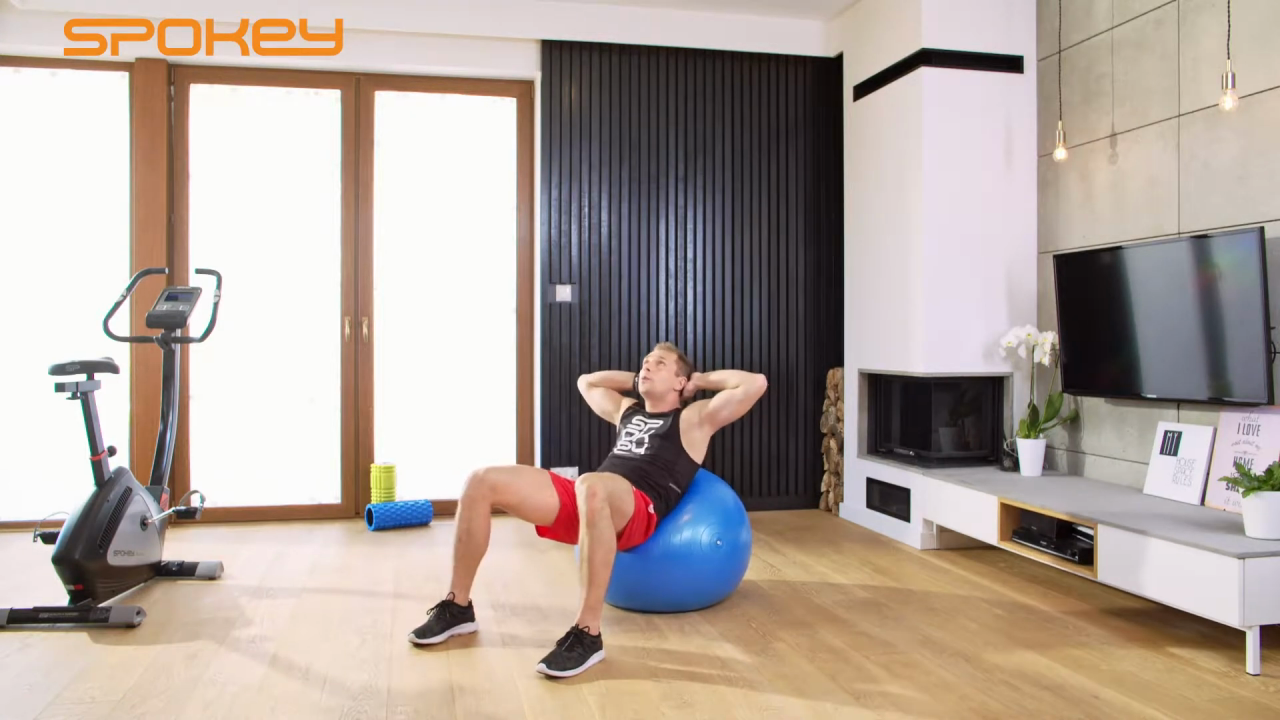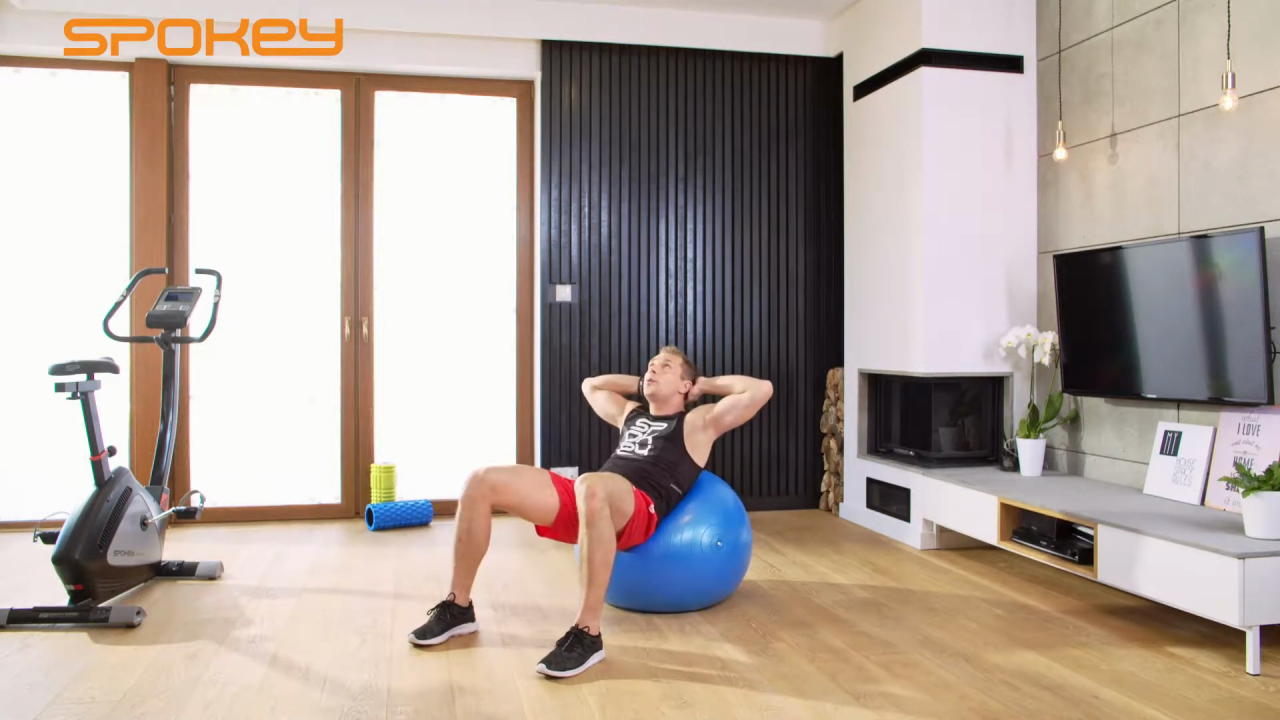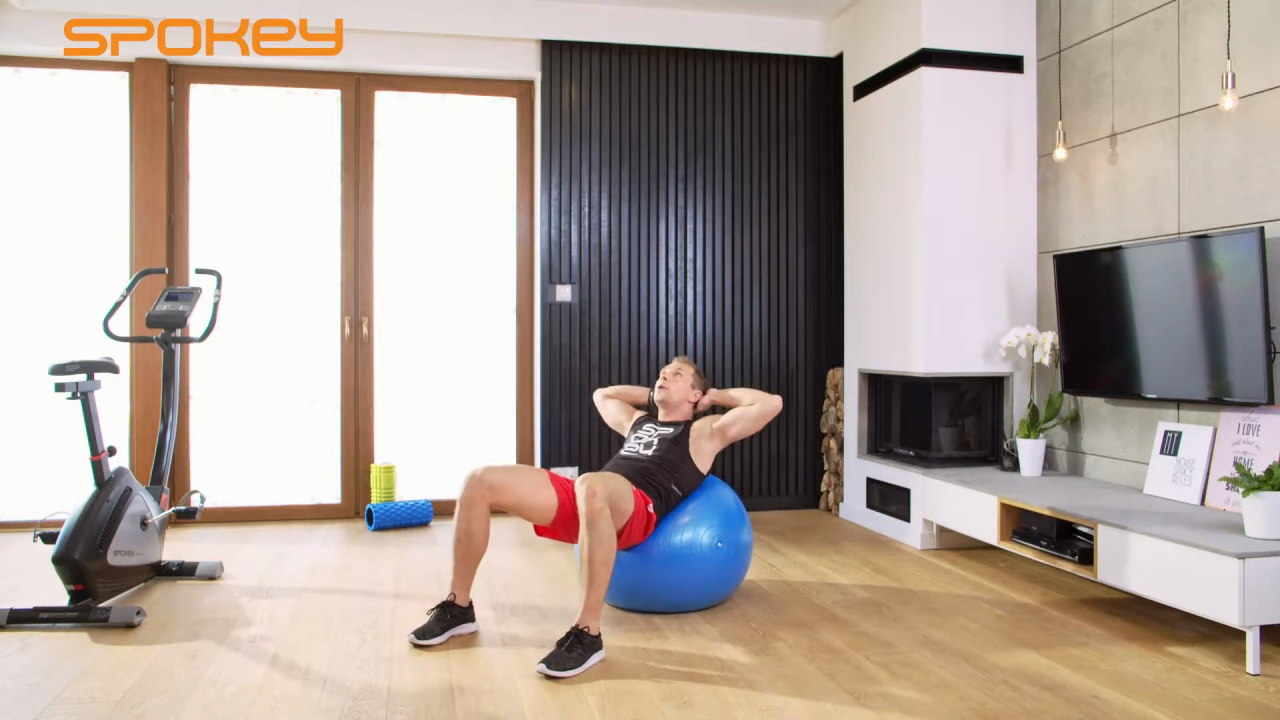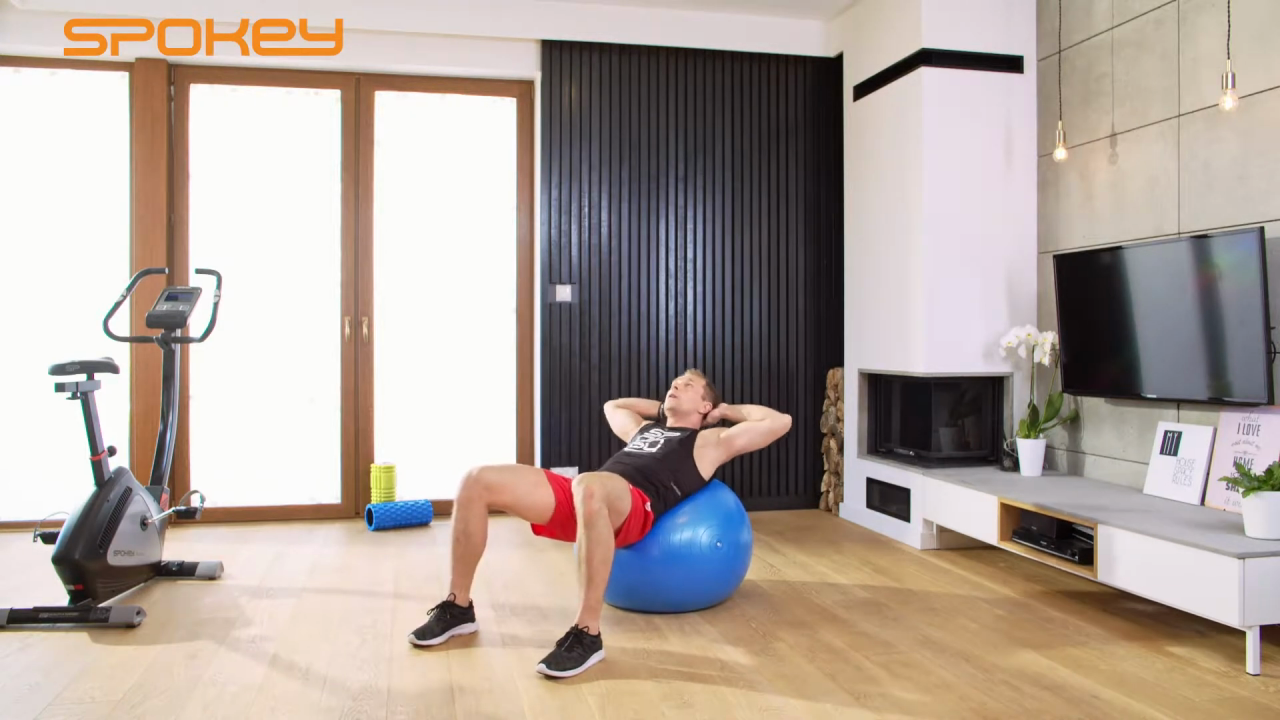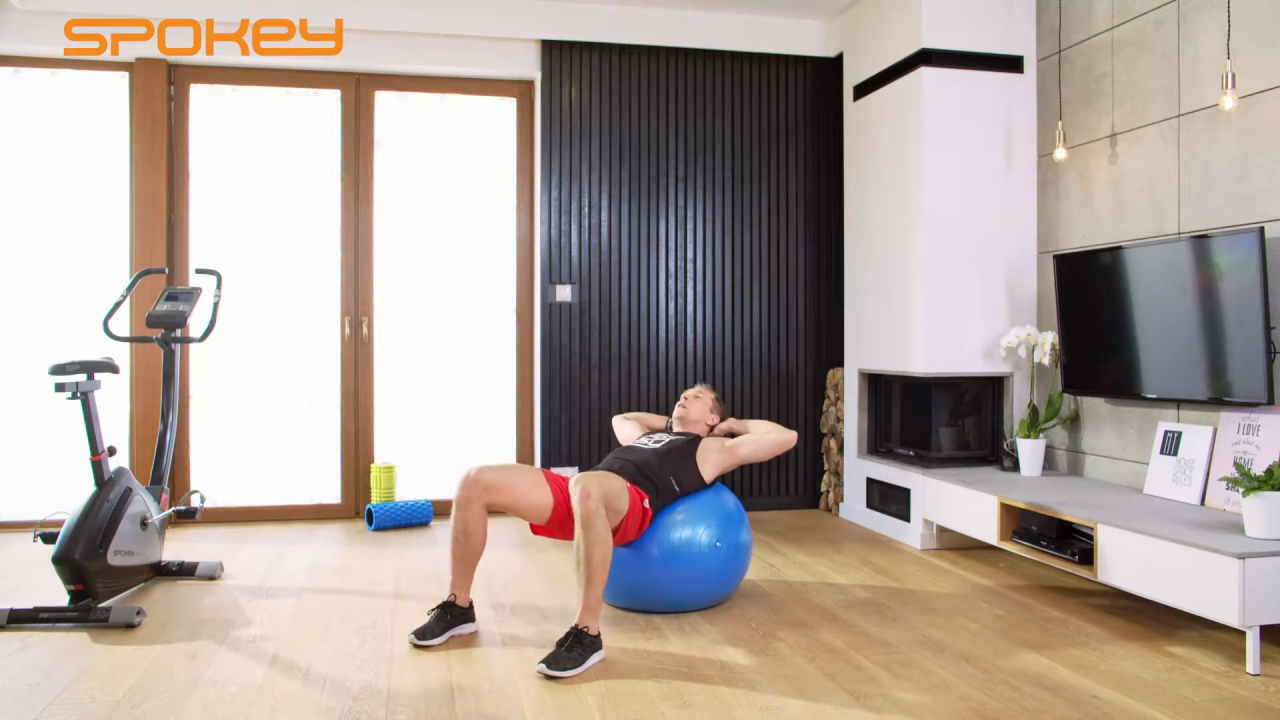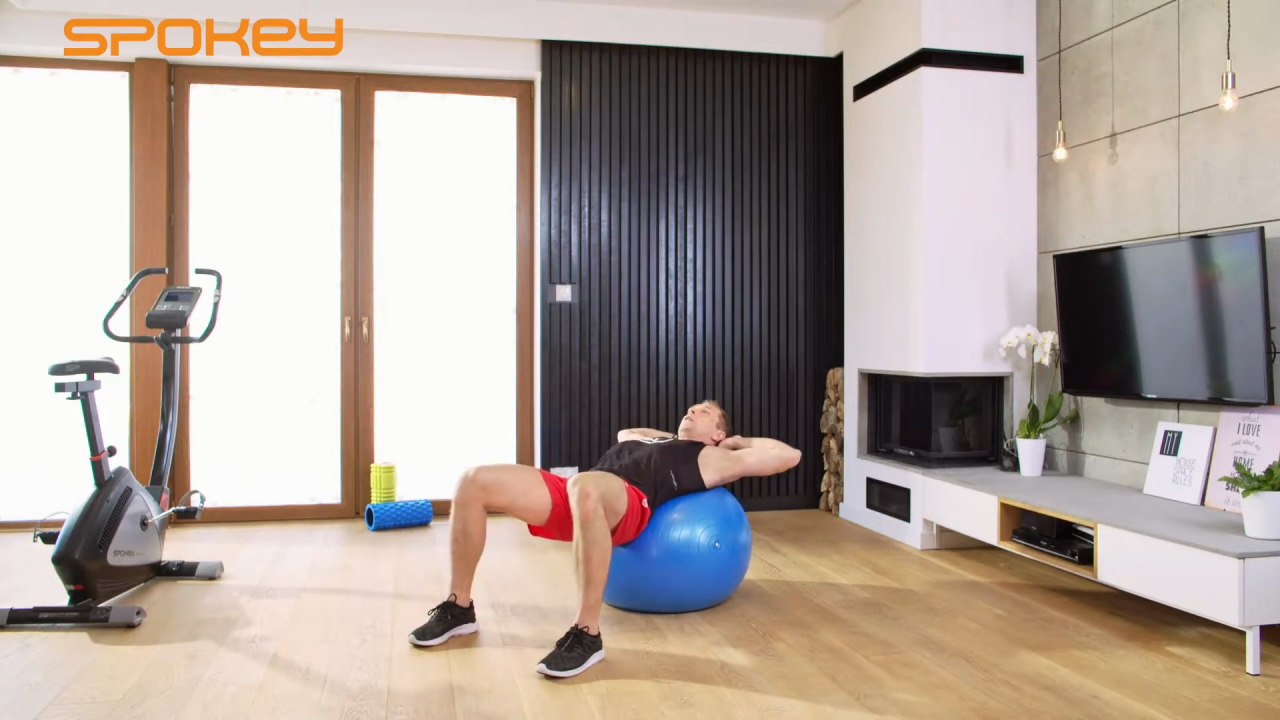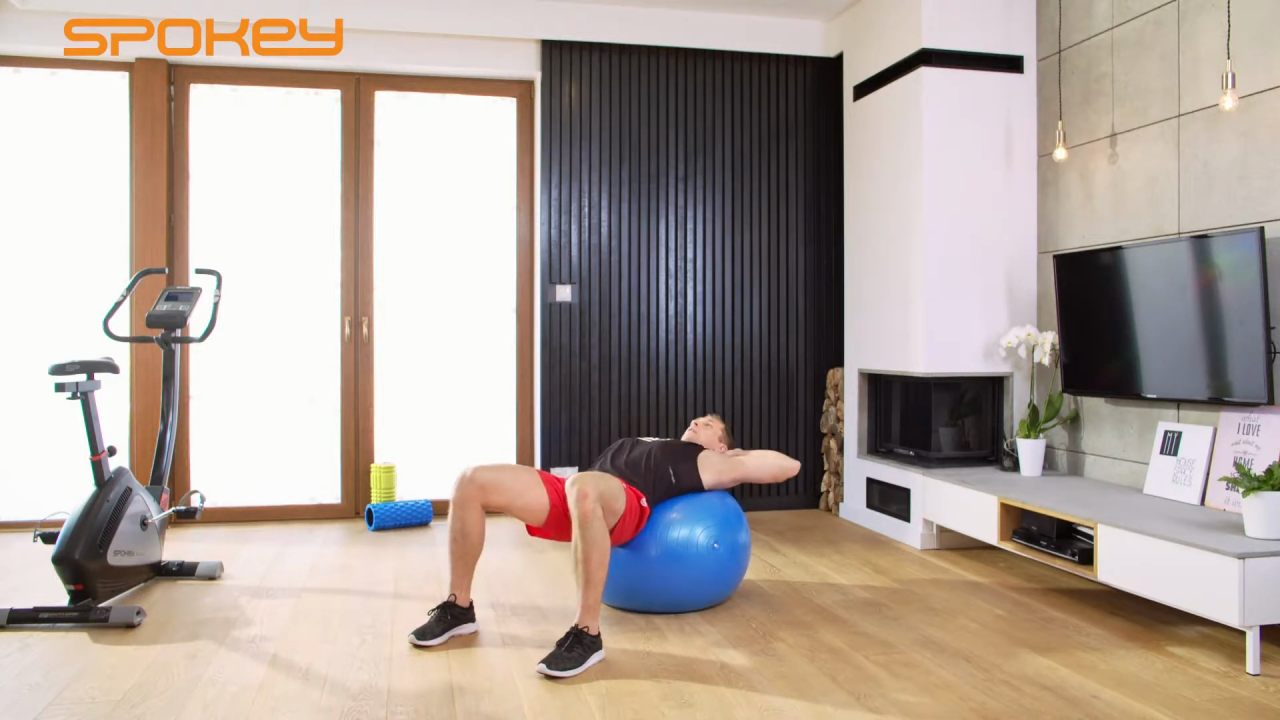
dt=0.2s
person 1, frame 1
left shoulder: (694, 419)
right shoulder: (627, 411)
left elbow: (755, 384)
right elbow: (587, 382)
left wrist: (703, 380)
right wrist: (636, 381)
left hip: (638, 510)
right hip: (586, 499)
left knee: (592, 489)
right knee: (482, 482)
left ankle: (588, 634)
right ankle: (457, 606)
person 1, frame 2
left shoulder: (697, 423)
right shoulder: (632, 415)
left elbow: (761, 389)
right elbow: (591, 385)
left wrist: (707, 384)
right wrist: (641, 385)
left hip: (639, 510)
right hip: (586, 499)
left knee: (592, 488)
right knee: (482, 481)
left ankle: (588, 634)
right ankle: (458, 607)
person 1, frame 3
left shoulder: (704, 432)
right shoulder: (639, 422)
left elbow: (771, 404)
right elbow: (602, 395)
left wrist: (717, 395)
right wrist: (652, 396)
left hip: (636, 509)
right hip: (585, 498)
left knee: (591, 489)
right knee: (480, 481)
left ankle: (588, 634)
right ankle: (458, 607)
person 1, frame 4
left shoulder: (709, 443)
right shoulder: (645, 429)
left elbow: (781, 422)
right elbow: (613, 406)
left wrist: (727, 411)
right wrist: (663, 409)
left hip: (635, 506)
right hip: (580, 496)
left knee: (589, 490)
right knee: (477, 481)
left ankle: (588, 634)
right ankle: (459, 607)
person 1, frame 5
left shoulder: (712, 451)
right shoulder: (649, 435)
left elbow: (786, 438)
right elbow: (620, 419)
left wrist: (734, 425)
right wrist: (669, 423)
left hip: (631, 503)
right hip: (579, 494)
left knee: (587, 490)
right knee: (476, 481)
left ankle: (587, 634)
right ankle: (459, 607)
person 1, frame 6
left shoulder: (713, 459)
right shoulder: (666, 443)
left elbow: (789, 456)
right elbow: (624, 433)
left wrist: (738, 440)
left hip: (628, 503)
right hip: (576, 494)
left knee: (585, 490)
right knee: (475, 482)
left ankle: (587, 634)
right ankle: (459, 608)
person 1, frame 7
left shoulder: (712, 464)
right shoulder: (666, 447)
left elbow: (788, 466)
right elbow: (625, 454)
left wrist: (737, 452)
right wrist: (673, 444)
left hip: (627, 500)
right hip: (572, 492)
left knee: (583, 490)
right knee: (472, 482)
left ankle: (587, 634)
right ankle: (459, 607)
